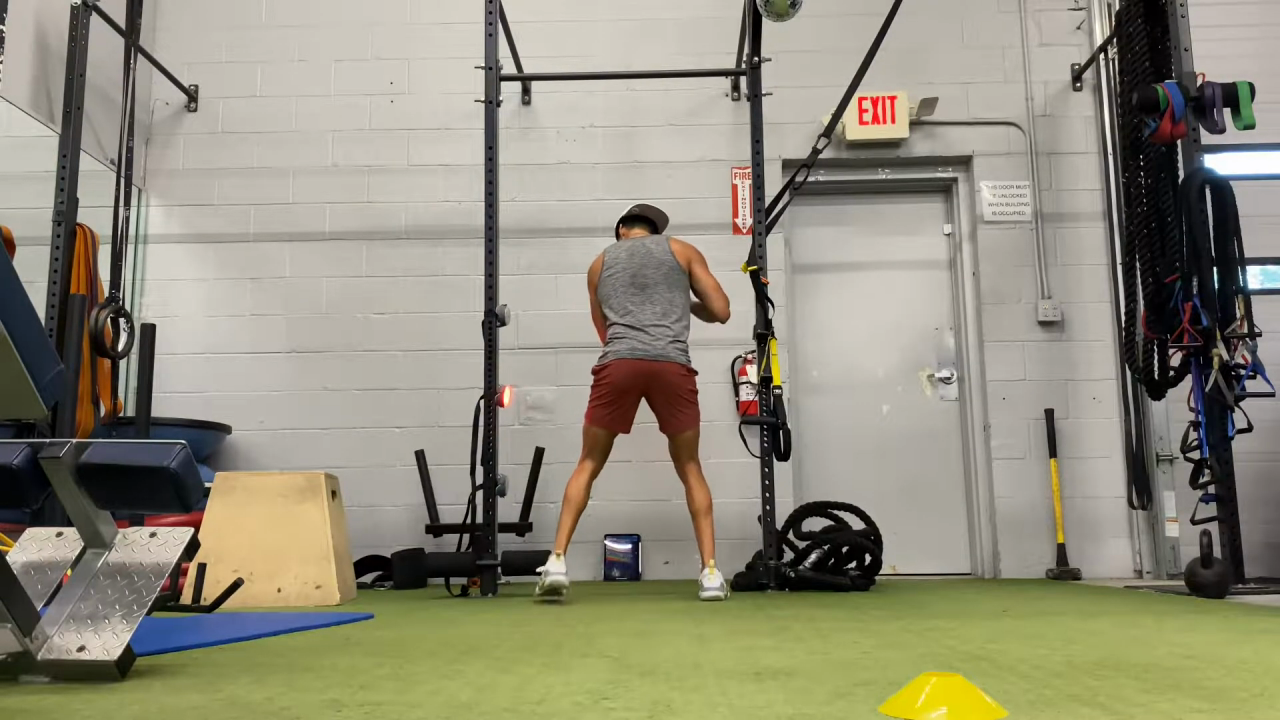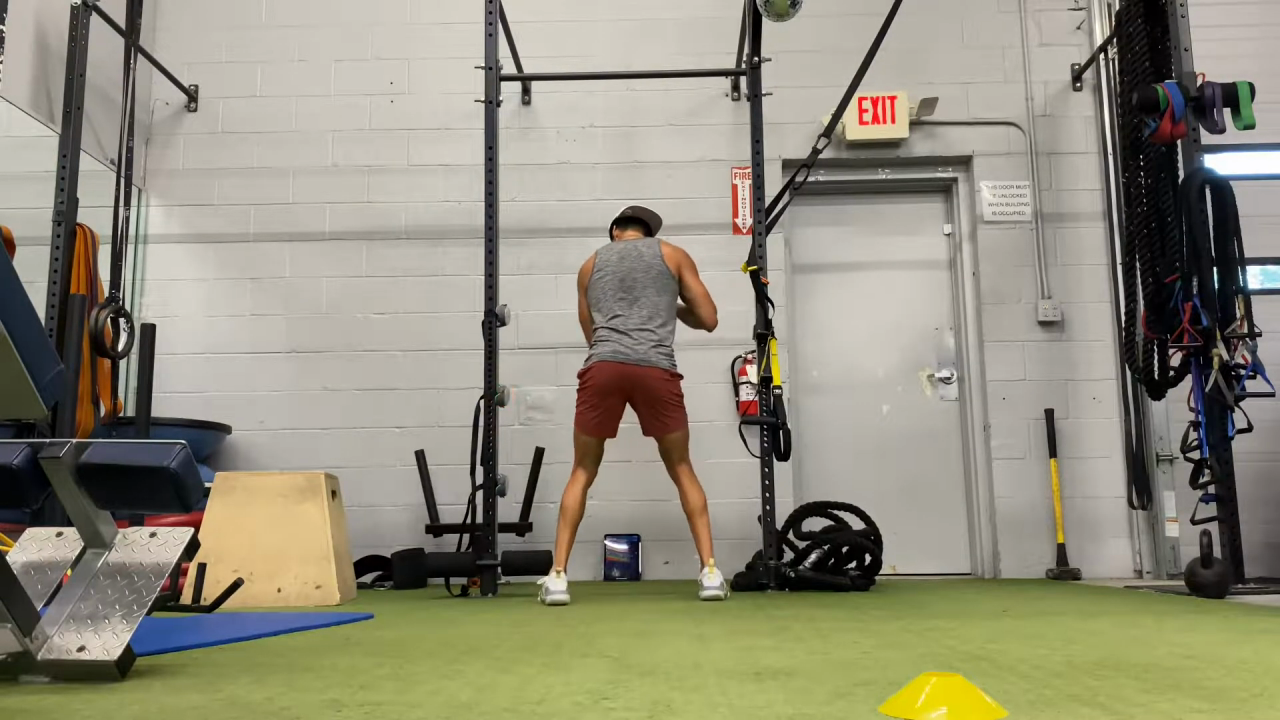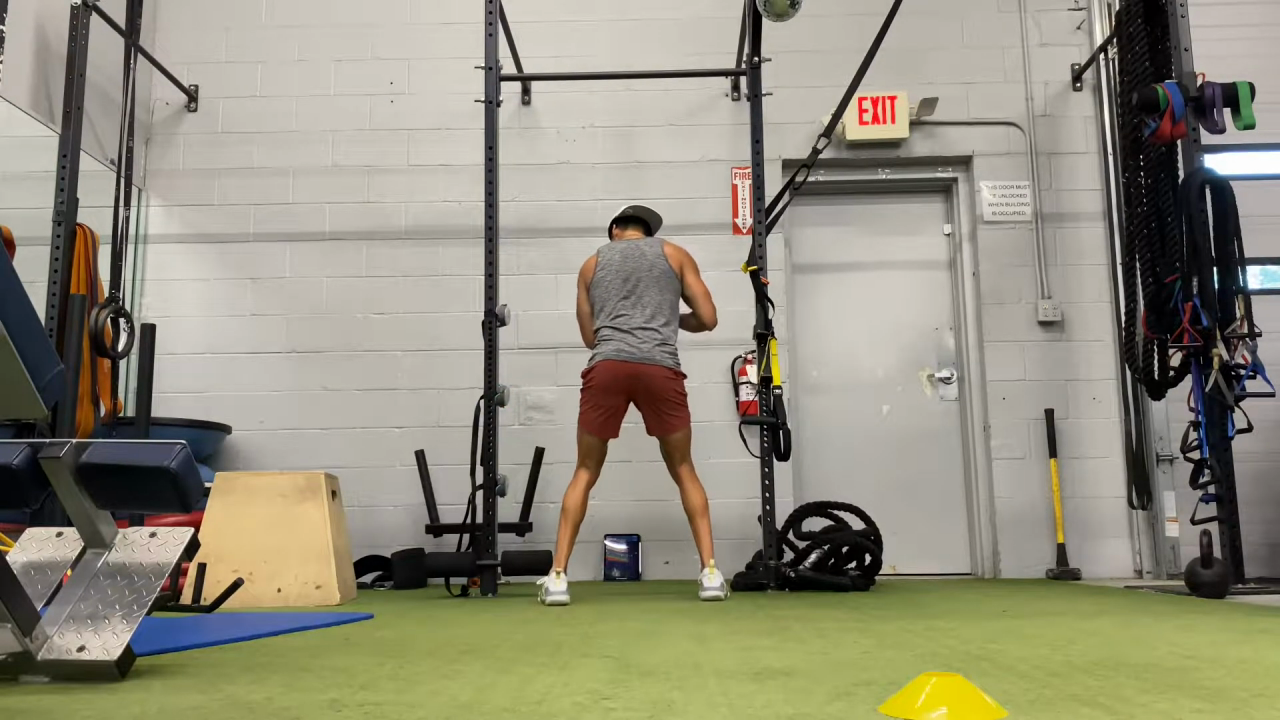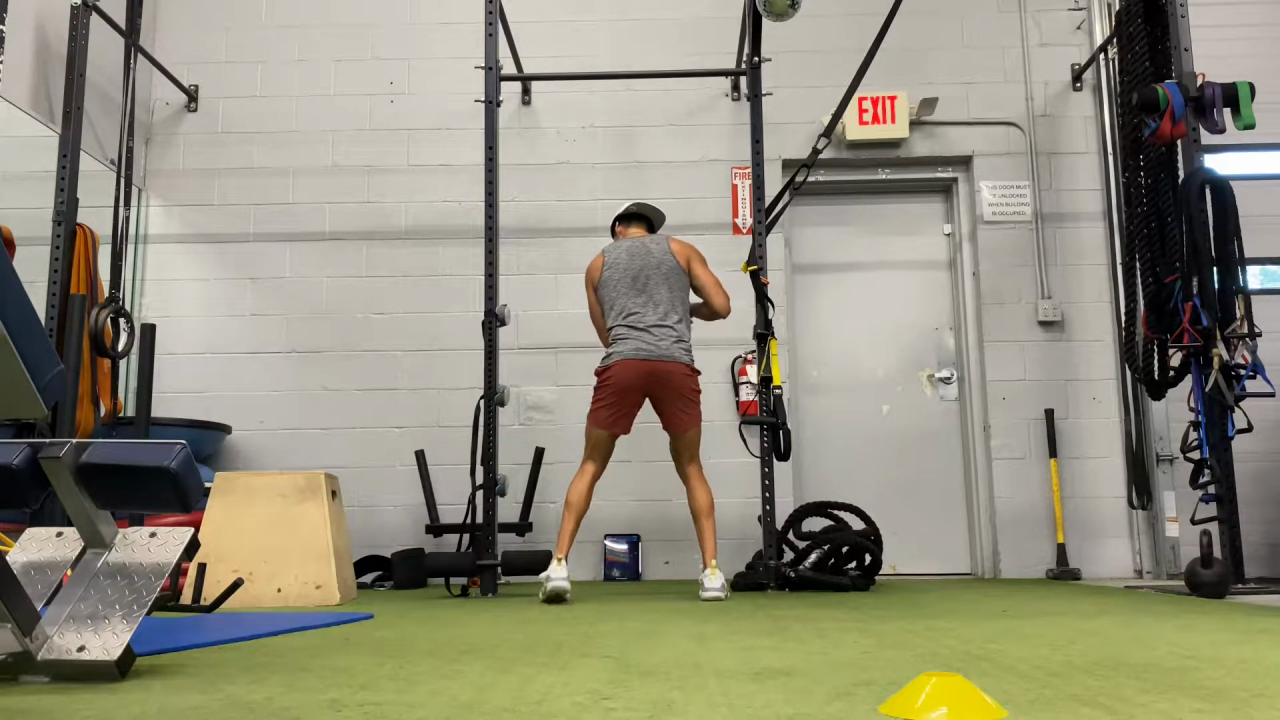
dt=0.2s
person 1, frame 1
left shoulder: (600, 263)
right shoulder: (682, 251)
right elbow: (721, 311)
left hip: (618, 365)
right hip: (671, 367)
left knee: (588, 465)
right knee: (690, 470)
left ankle: (557, 561)
right ankle: (710, 573)
person 1, frame 2
left shoulder: (591, 265)
right shoulder: (672, 254)
right elbow: (708, 319)
left hip: (602, 368)
right hip: (656, 371)
left knee: (582, 474)
right knee: (682, 472)
left ankle: (557, 577)
right ankle: (710, 572)
person 1, frame 3
left shoulder: (592, 265)
right shoulder: (674, 254)
right elbow: (707, 319)
left hip: (606, 369)
right hip: (659, 370)
left knee: (585, 474)
right knee: (684, 471)
left ankle: (557, 577)
right ankle: (710, 573)
person 1, frame 4
left shoulder: (598, 264)
right shoulder: (680, 250)
right elbow: (721, 307)
left hip: (621, 366)
right hip: (674, 366)
left knee: (590, 468)
right knee: (691, 470)
left ankle: (558, 565)
right ankle: (712, 574)
